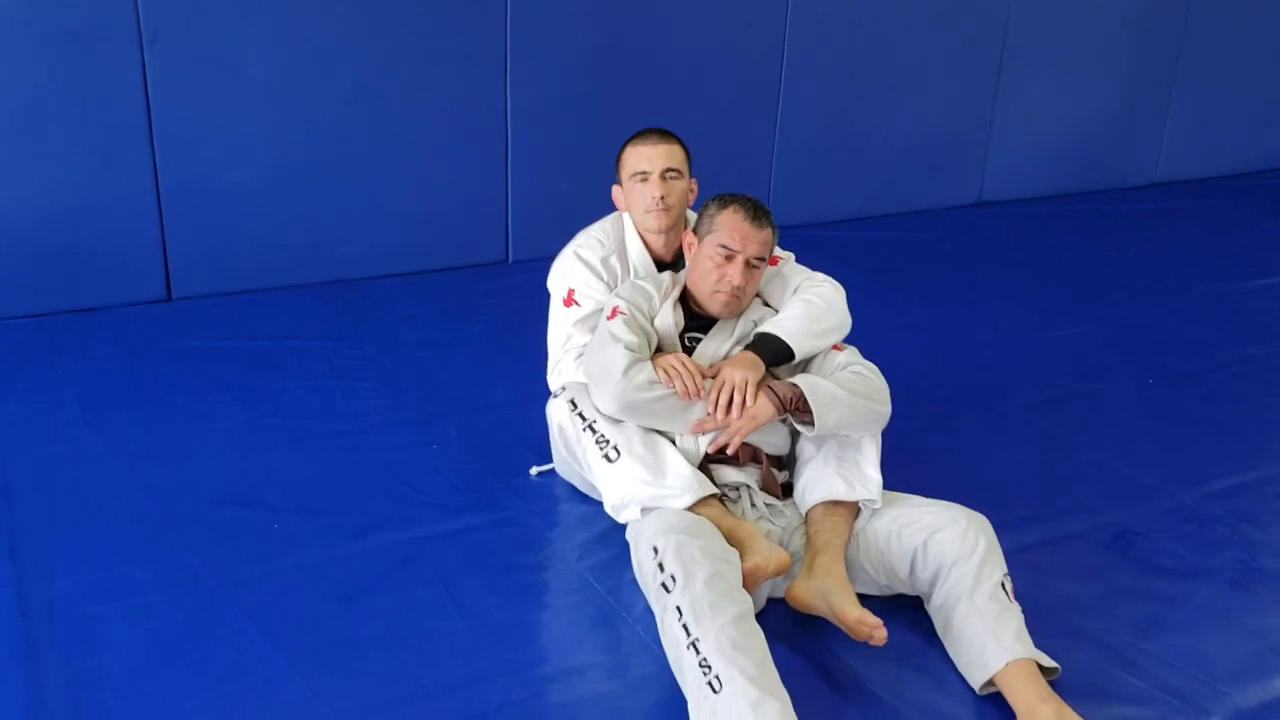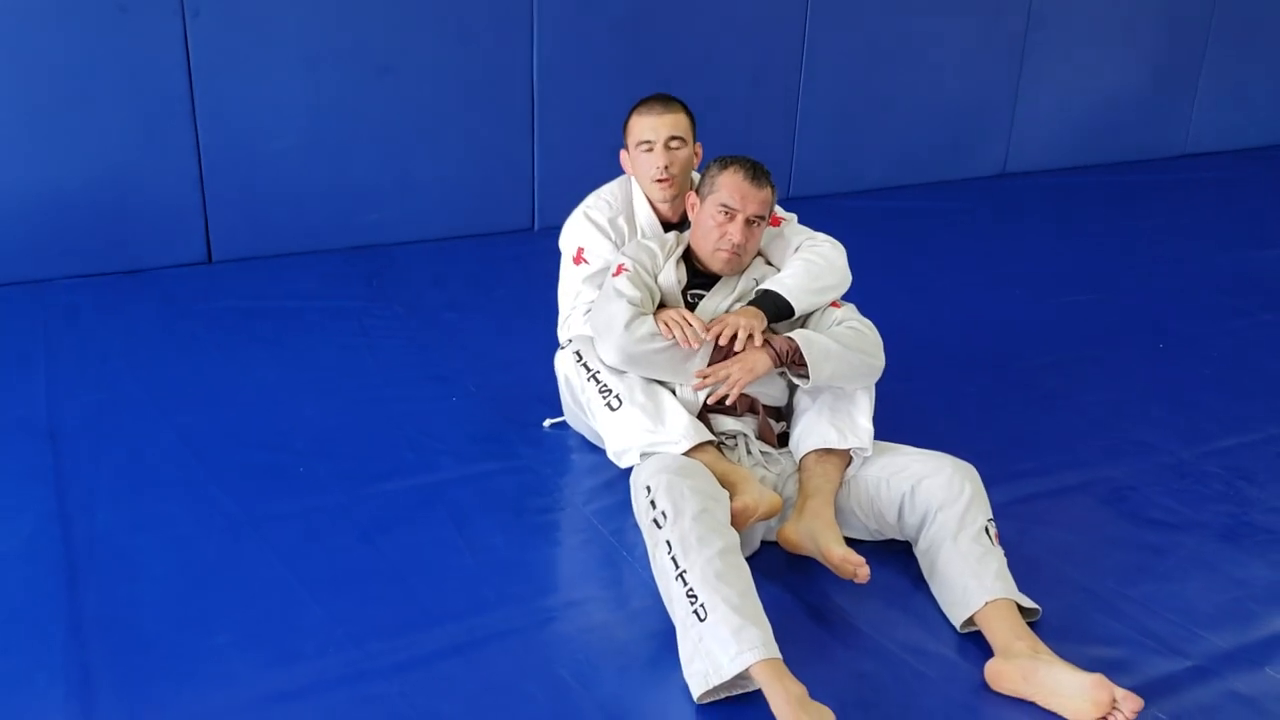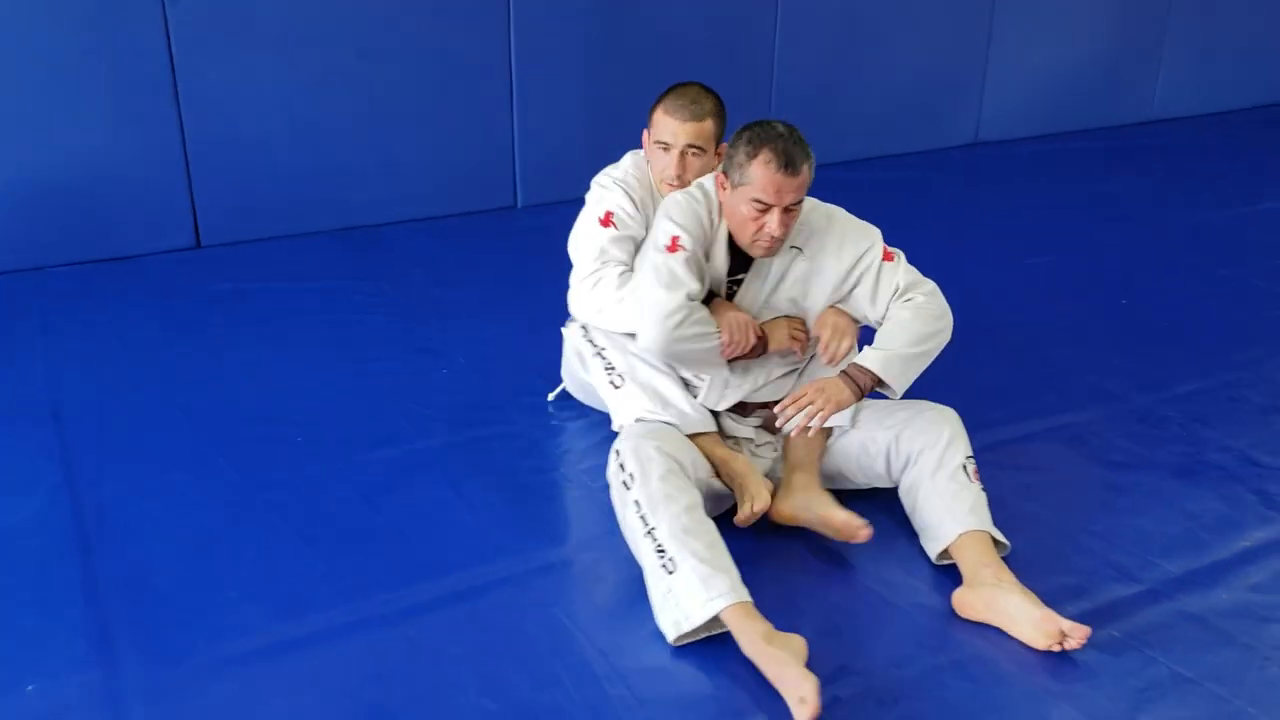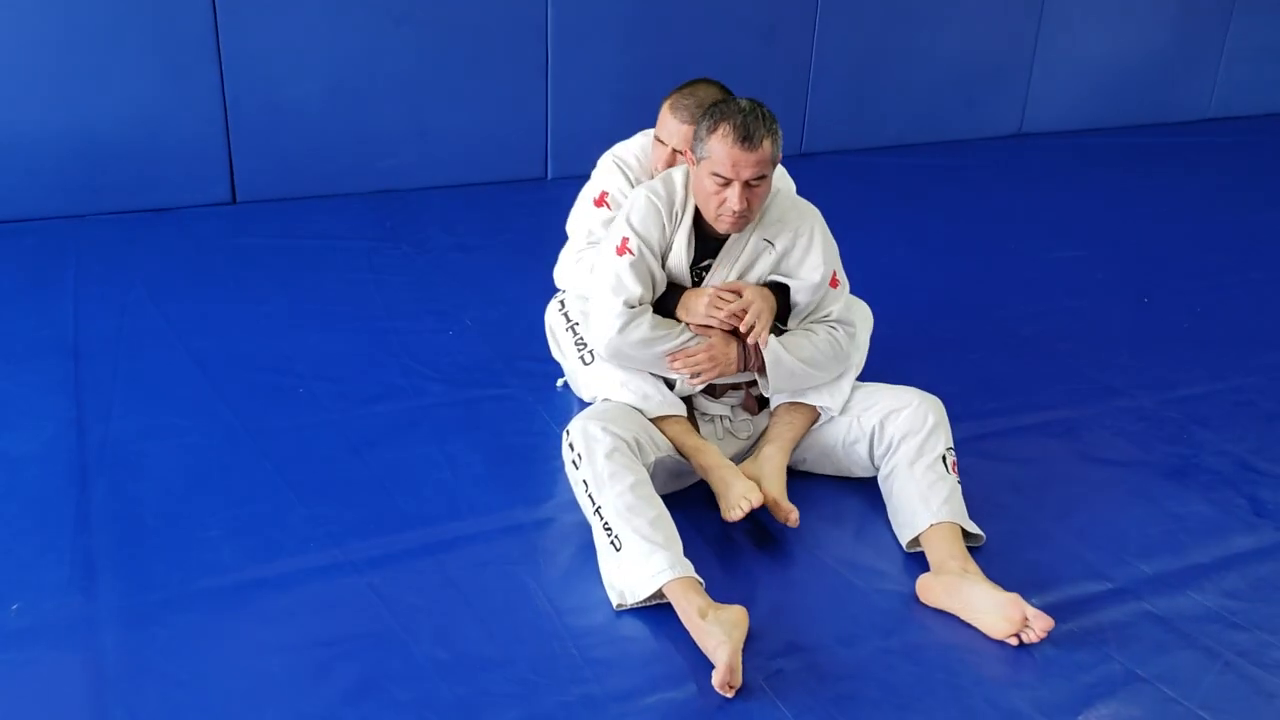
dt=1s
person 1, frame 1
left shoulder: (775, 326)
right shoulder: (640, 303)
left elbow: (869, 396)
right elbow: (614, 386)
left wrist: (779, 397)
right wrist: (728, 412)
left hip: (789, 510)
right hip: (690, 515)
left knee: (956, 532)
right knee: (675, 548)
person 1, frame 2
left shoulder: (780, 283)
right shoulder: (646, 261)
left elbow: (865, 350)
right elbow: (619, 339)
left wrist: (777, 351)
right wrist: (725, 355)
left hip: (791, 459)
right hip: (695, 463)
left knee: (944, 480)
right knee: (666, 485)
left ankle: (1020, 653)
person 1, frame 3
left shoulder: (831, 231)
right shoulder: (686, 215)
left elbow: (926, 307)
right elbow: (662, 330)
left wrist: (853, 382)
left hip: (796, 422)
left knee: (934, 427)
right knee: (640, 457)
left ankle: (989, 582)
person 1, frame 4
left shoulder: (799, 223)
right shoulder: (651, 210)
left elbow: (836, 337)
right elbow: (614, 330)
left wrist: (745, 356)
right wrist: (707, 344)
left hip: (776, 403)
left knee: (914, 413)
right knee: (591, 438)
left ankle: (952, 572)
right ankle: (697, 610)
person 2, frame 1
right shoulder: (589, 258)
left elbow: (825, 301)
right elbow: (567, 367)
left wrist: (757, 356)
right wrist: (643, 363)
left hip: (718, 425)
right hip: (629, 432)
right knee: (573, 406)
right ankle: (742, 536)
person 2, frame 2
right shoulder: (598, 218)
left elbow: (827, 259)
right elbow: (579, 320)
left wrist: (759, 308)
right wrist: (647, 318)
right hip: (638, 386)
right knee: (579, 355)
left ankle: (815, 511)
right ankle: (737, 480)
person 2, frame 3
right shoulder: (619, 188)
right elbow: (594, 294)
left wrist: (838, 309)
right wrist: (702, 312)
left hip: (714, 355)
right hip: (629, 352)
right ankle: (729, 461)
person 2, frame 4
left shoulder: (766, 176)
right shoulder: (626, 164)
right elbow: (577, 265)
left wrist: (773, 297)
right wrist: (674, 304)
left hip: (734, 339)
right knee: (568, 311)
left ankle: (772, 457)
right ankle: (709, 461)
